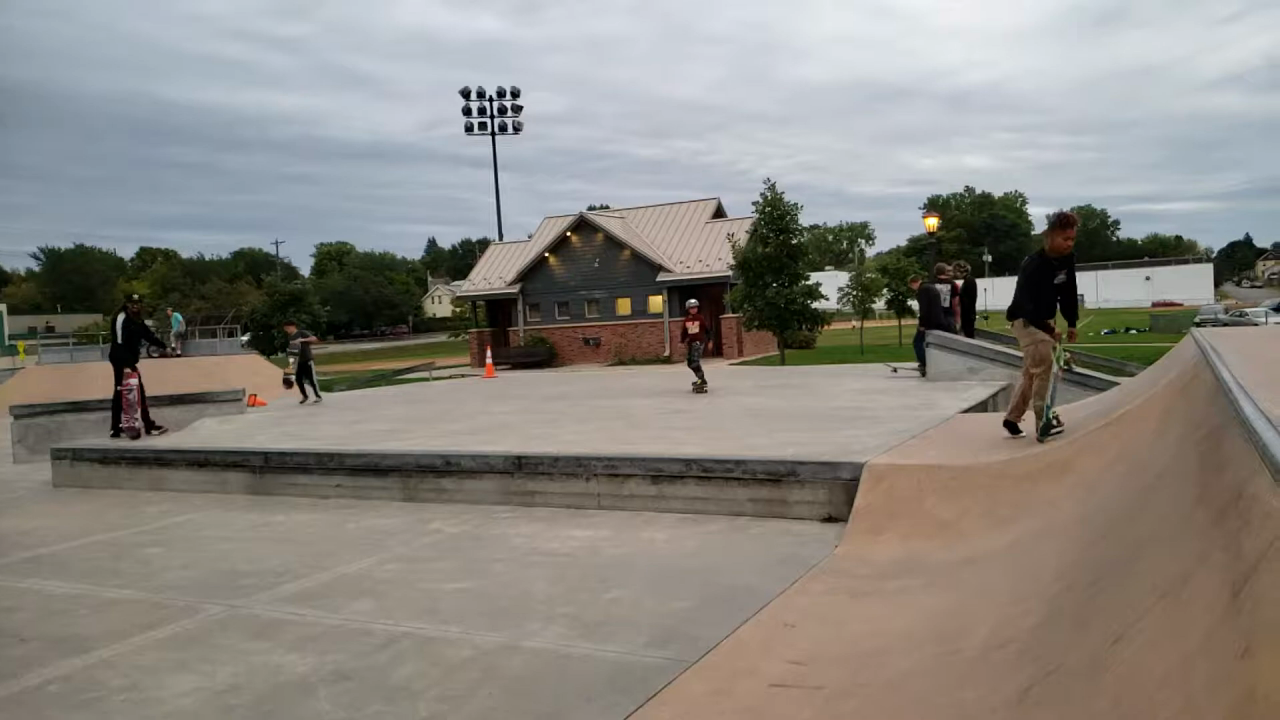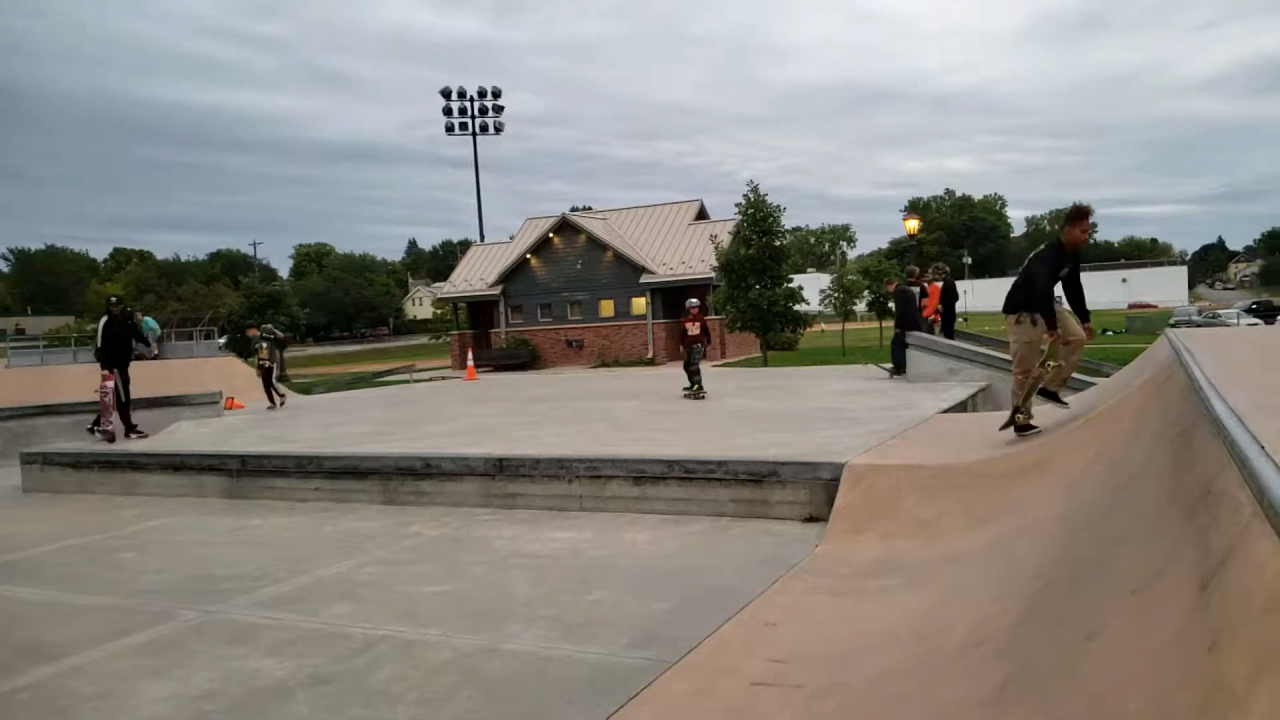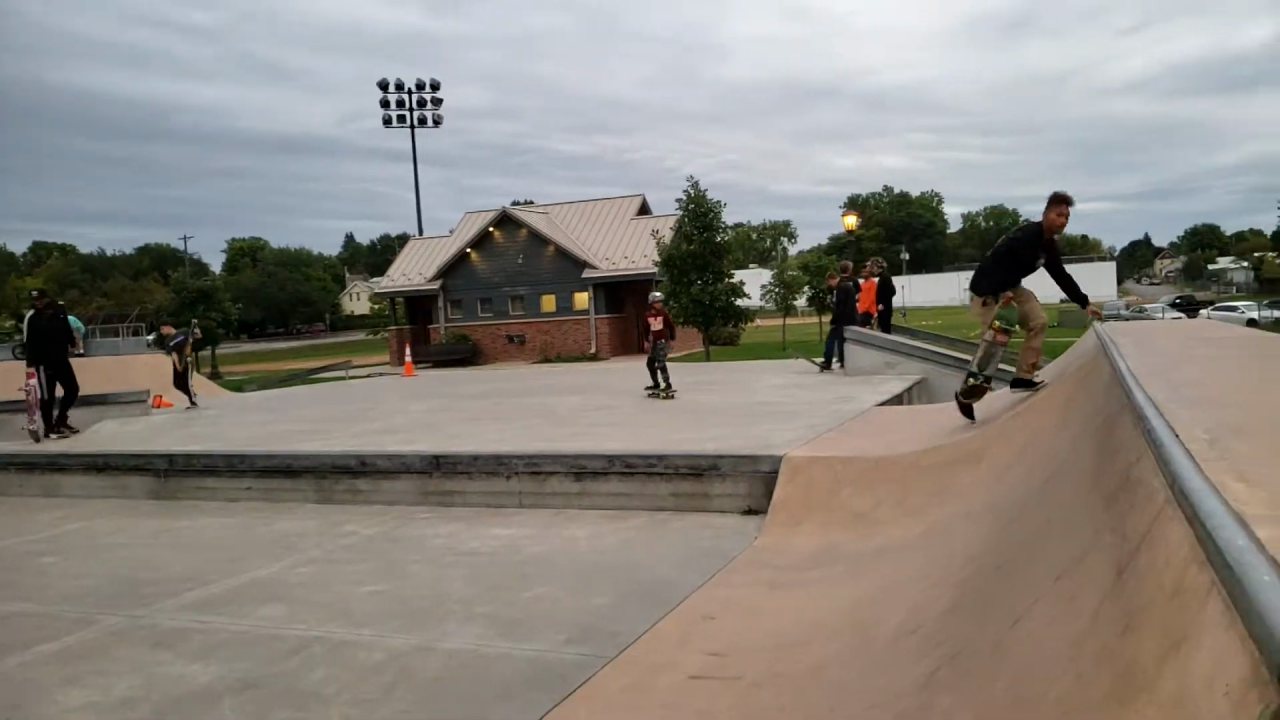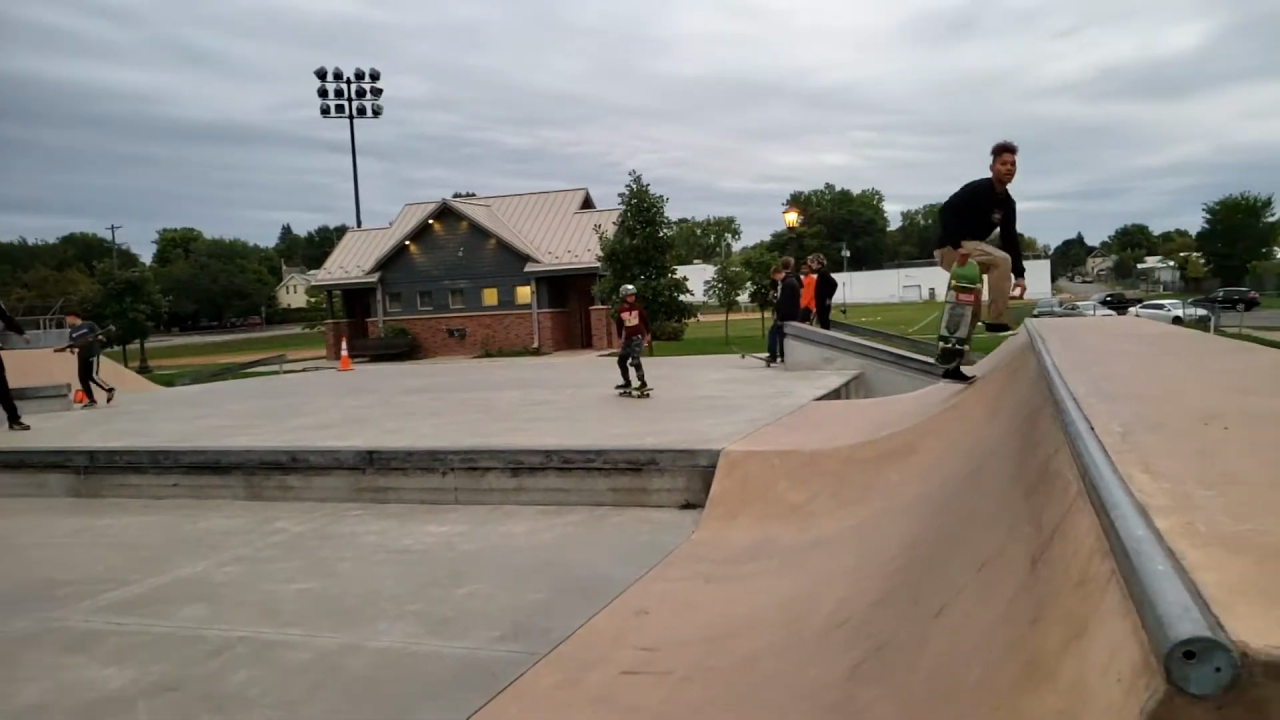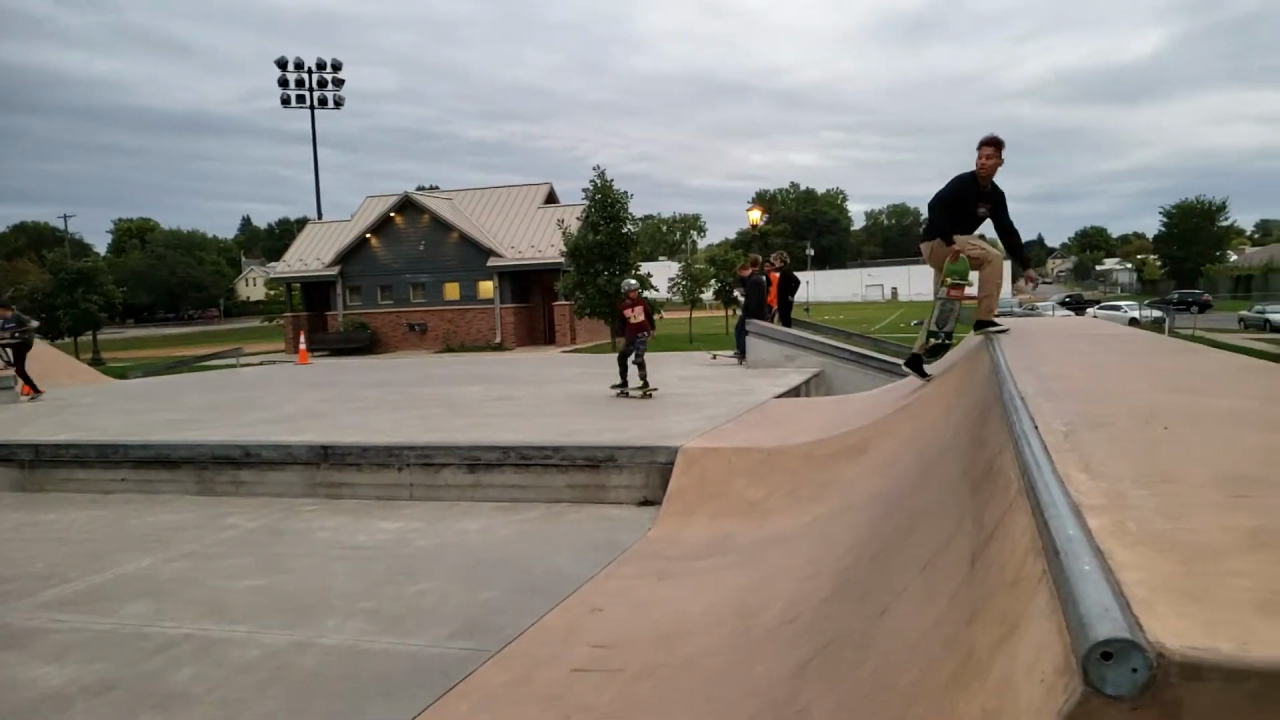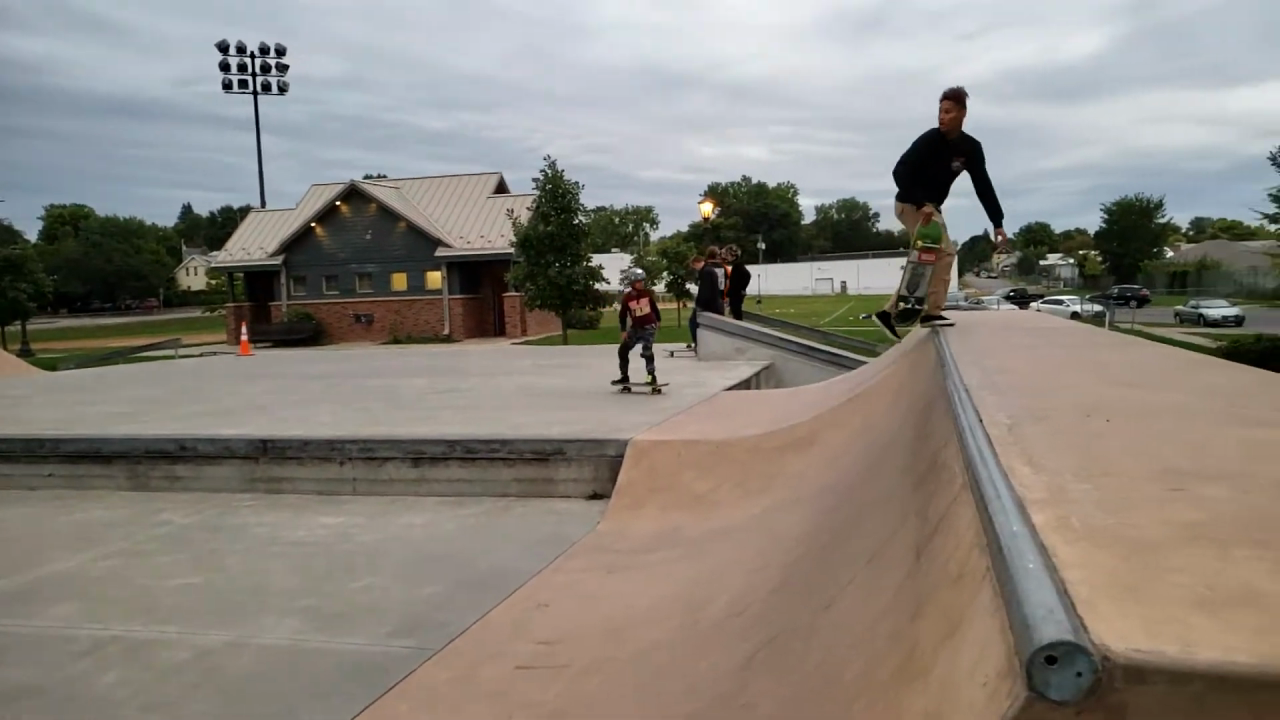
dt=0.3s
person 1, frame 1
left shoulder: (1068, 259)
right shoulder: (1033, 265)
left elbow: (1069, 292)
right elbow: (1023, 302)
left wrist: (1072, 323)
right wrist: (1049, 329)
left hip: (1047, 320)
right hip: (1026, 321)
left knee: (1031, 372)
right knee: (1043, 365)
left ankle: (1012, 418)
right ankle: (1043, 419)
person 1, frame 2
left shoulder: (1071, 253)
right shoulder: (1048, 255)
left elbow: (1072, 287)
right elbow: (1043, 289)
left wrist: (1085, 319)
right wrist: (1052, 328)
left hip: (1043, 305)
right hip: (1022, 310)
left knee: (1077, 338)
right knee: (1026, 366)
left ankle: (1051, 388)
right ankle: (1021, 420)
person 1, frame 3
left shoulder: (1050, 246)
right shoulder: (1027, 234)
left elbow: (1062, 278)
right elbow: (1000, 256)
left wrist: (1085, 304)
right wrist: (1004, 291)
left hip: (1010, 287)
right hip: (988, 290)
left knee: (1038, 323)
left ankle: (1023, 377)
person 1, frame 4
left shoulder: (1007, 203)
right shoulder: (976, 189)
left elbow: (1011, 240)
right elbow: (947, 212)
left wrist: (1019, 275)
right wrist: (956, 246)
left hip: (968, 250)
right hip: (950, 249)
right knee: (1001, 260)
left ankle: (952, 366)
right ankle: (996, 321)
person 1, frame 5
left shoulder: (995, 195)
right shoulder: (963, 183)
left elbow: (1007, 231)
right elbow: (935, 207)
left wrist: (1024, 265)
right wrist: (949, 242)
left hip: (947, 245)
right hip: (937, 241)
right knee: (991, 257)
left ankle: (917, 356)
right ankle: (984, 319)
person 1, frame 6
left shoulder: (971, 148)
right shoulder: (927, 141)
left elbow: (983, 186)
right elbow: (900, 172)
left wrist: (997, 223)
right wrist: (921, 204)
left hip: (932, 207)
right hip: (911, 205)
right knee: (942, 252)
left ankle: (888, 313)
right ankle: (930, 313)
